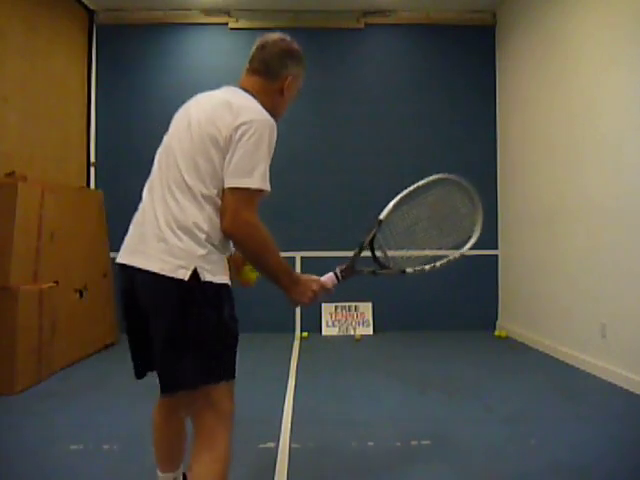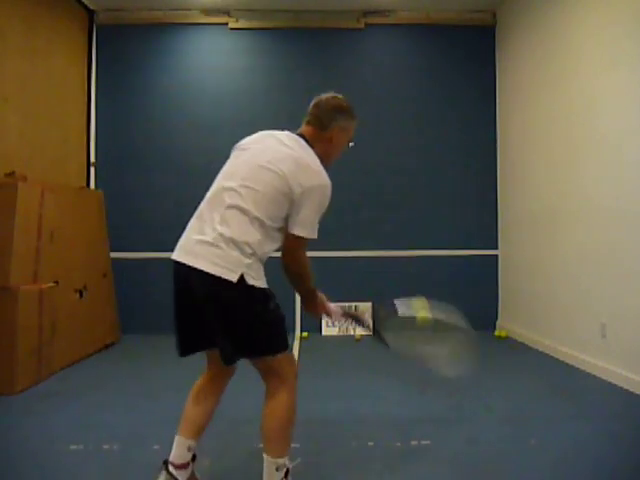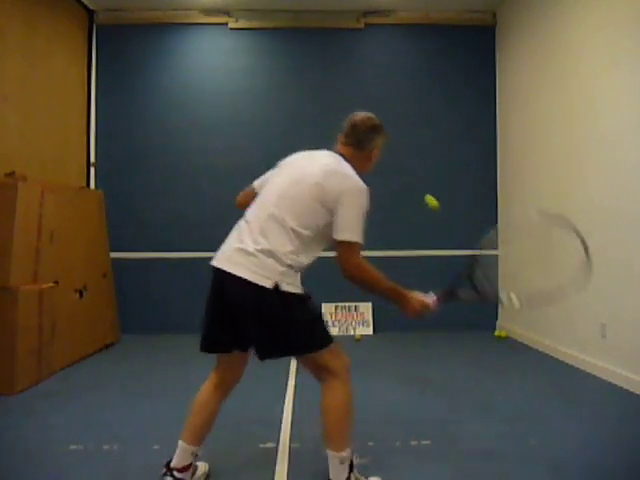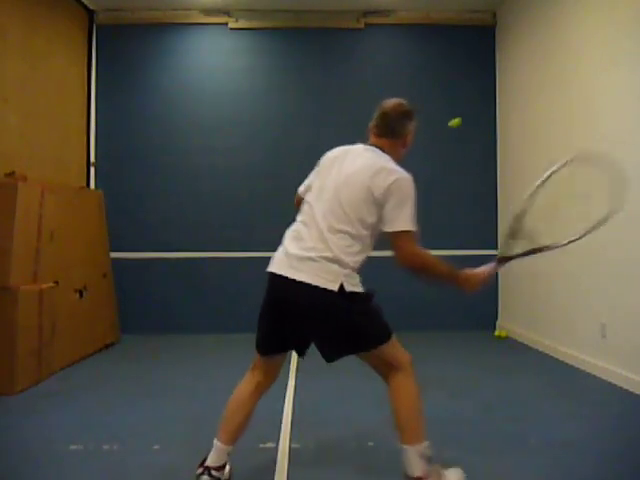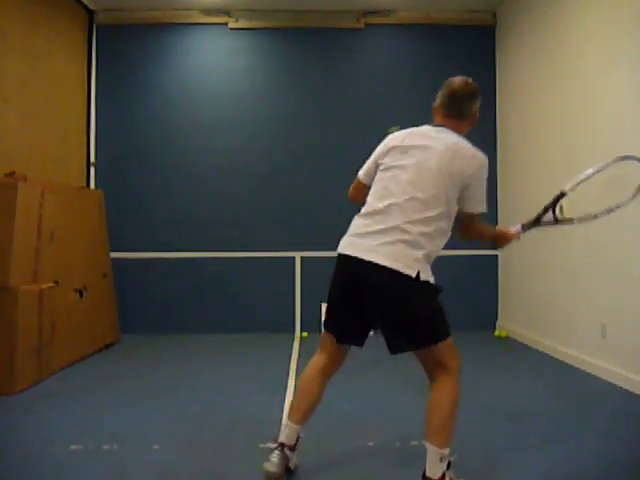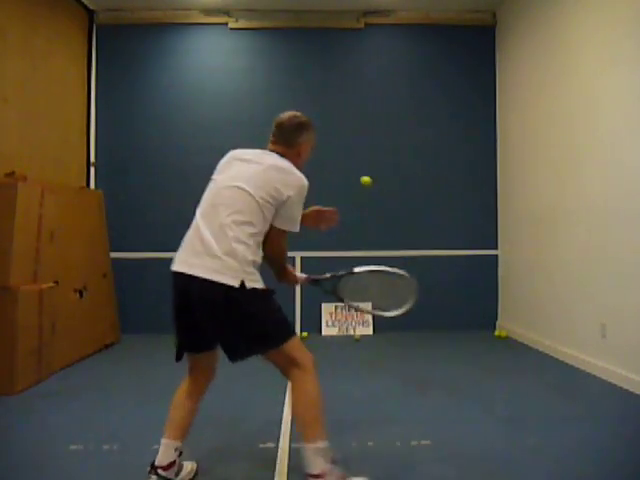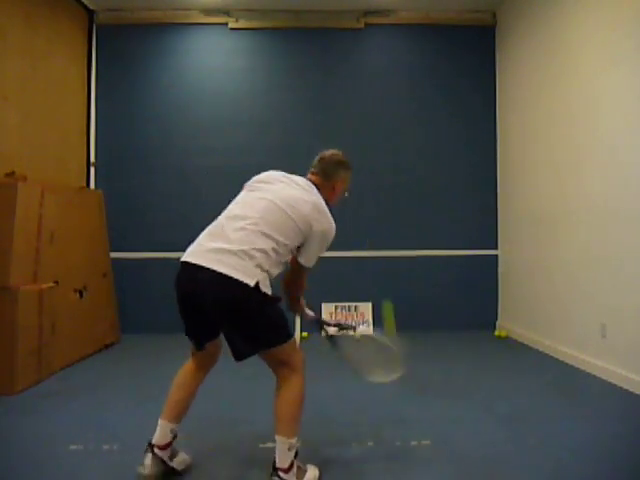
dt=0.7s
person 1, frame 1
left shoulder: (199, 104)
right shoulder: (256, 121)
right elbow: (239, 222)
left wrist: (226, 253)
right wrist: (292, 283)
left hip: (139, 262)
right hip: (185, 275)
left knee: (179, 390)
right knee: (214, 419)
person 1, frame 2
left shoulder: (258, 139)
right shoulder: (316, 180)
right elbow: (293, 259)
right wrist: (313, 301)
left hip: (188, 262)
right hip: (230, 276)
left knee: (219, 369)
right knee: (282, 376)
person 1, frame 3
left shoulder: (298, 158)
right shoulder: (353, 188)
left elbow: (244, 200)
right elbow: (352, 267)
right wrist: (404, 298)
left hip: (227, 269)
right hip: (267, 284)
left knee: (224, 374)
right knee: (334, 372)
person 1, frame 4
left shoulder: (333, 155)
right shoulder: (397, 179)
right elbow: (409, 256)
right wrist: (461, 277)
left hip: (283, 274)
right hip: (329, 287)
left knee: (260, 374)
right knee: (399, 367)
person 1, frame 5
left shoulder: (396, 138)
right shoulder: (473, 160)
left elbow: (356, 194)
right elbow: (468, 229)
right wrist: (500, 237)
left hip: (353, 257)
right hip: (401, 273)
left knee: (327, 358)
right knee: (445, 370)
person 1, frame 6
left shoulder: (232, 157)
right shoulder: (294, 181)
right elbow: (272, 249)
left wrist: (302, 218)
right wrist: (287, 275)
left hip: (186, 274)
right hip: (230, 284)
left knee: (199, 375)
right knee: (301, 366)
person 1, frame 7
left shoulder: (268, 177)
right shoulder: (324, 221)
right elbow: (295, 280)
right wrist: (296, 307)
left hip: (193, 266)
right hip: (238, 283)
left knee: (201, 359)
right knee: (291, 367)
left ankle: (159, 450)
